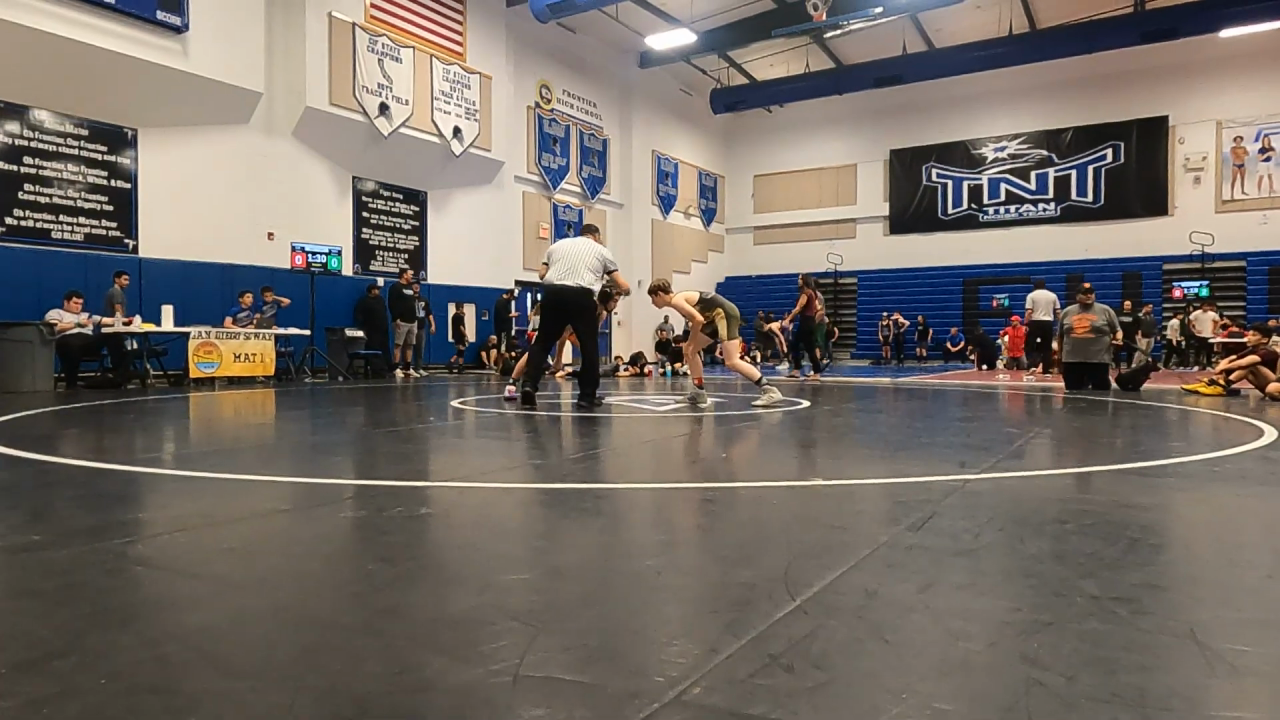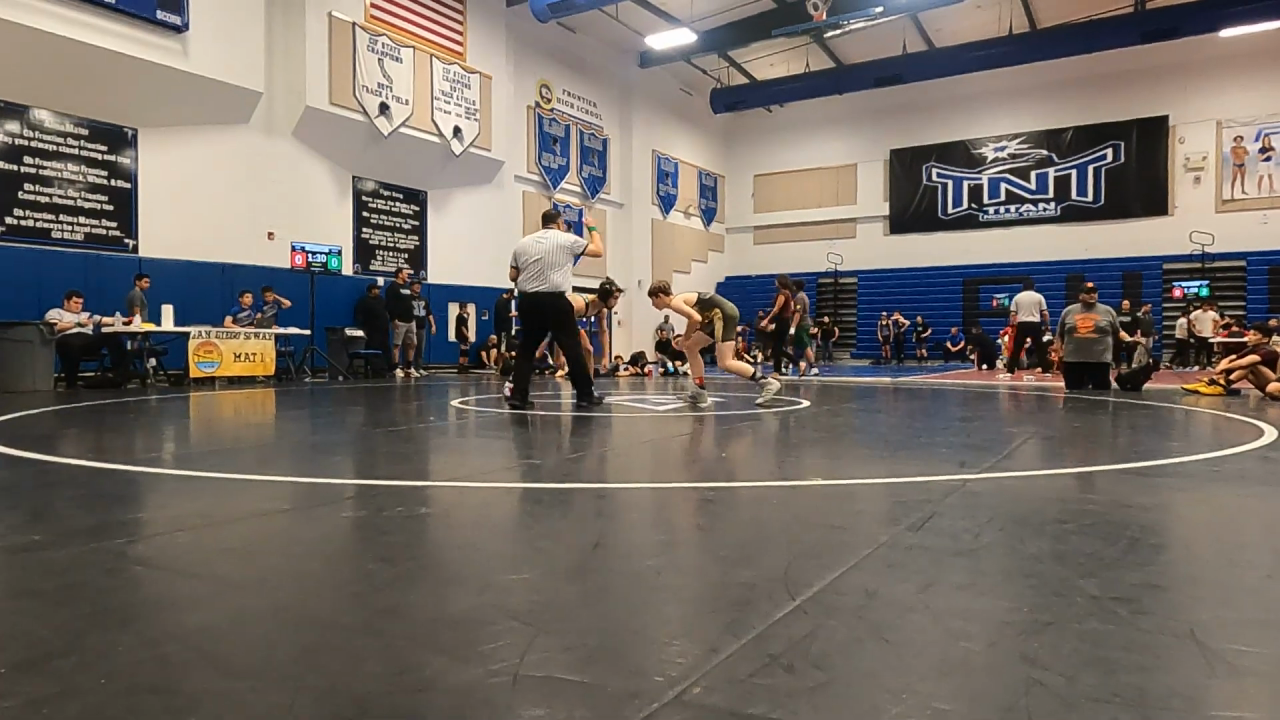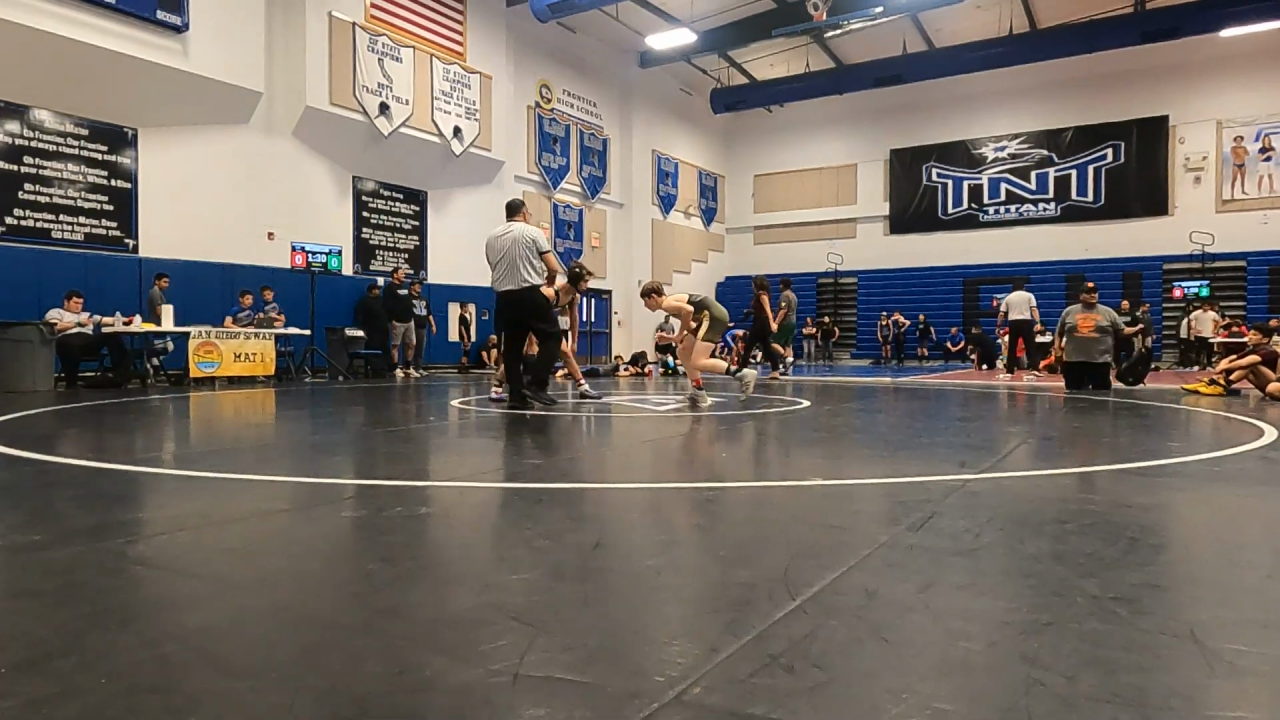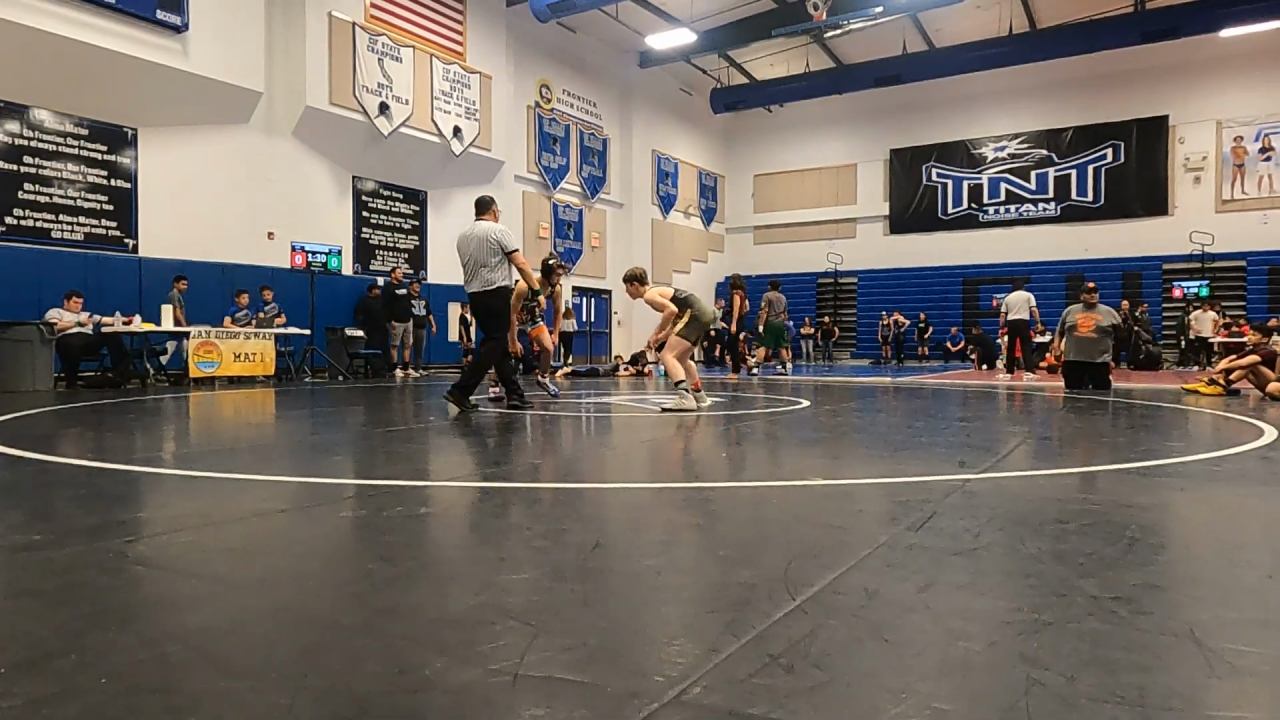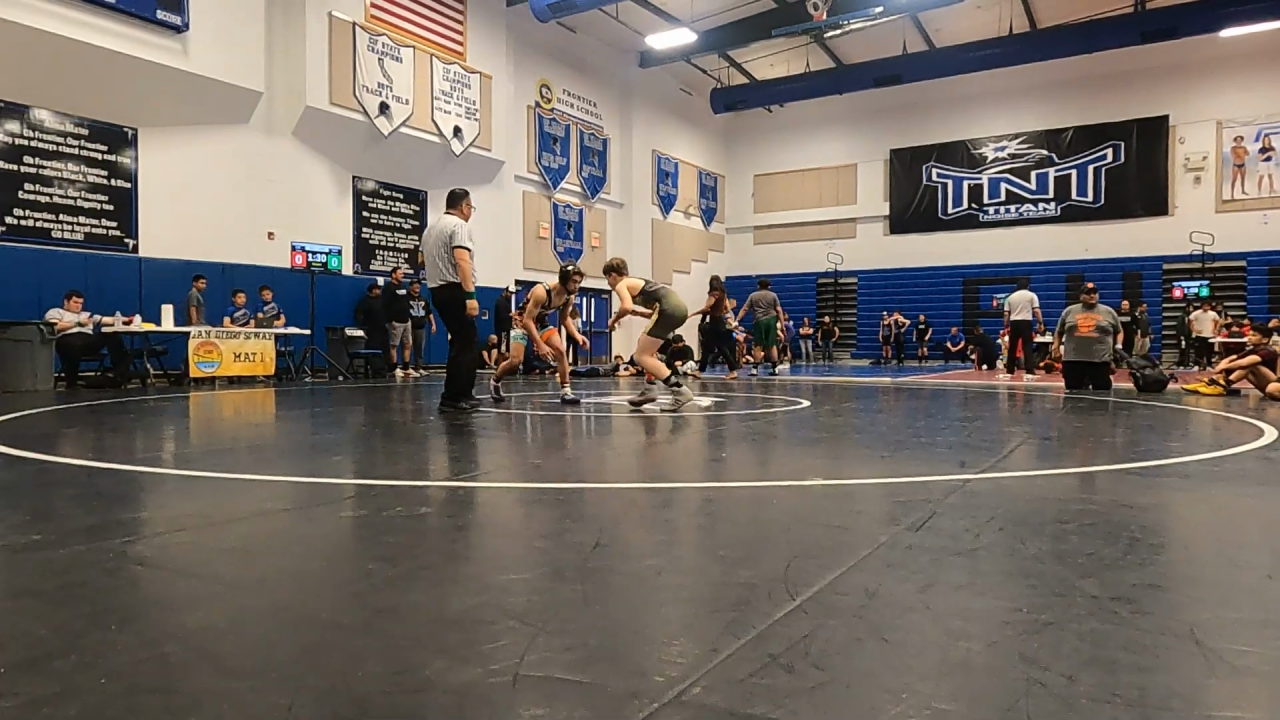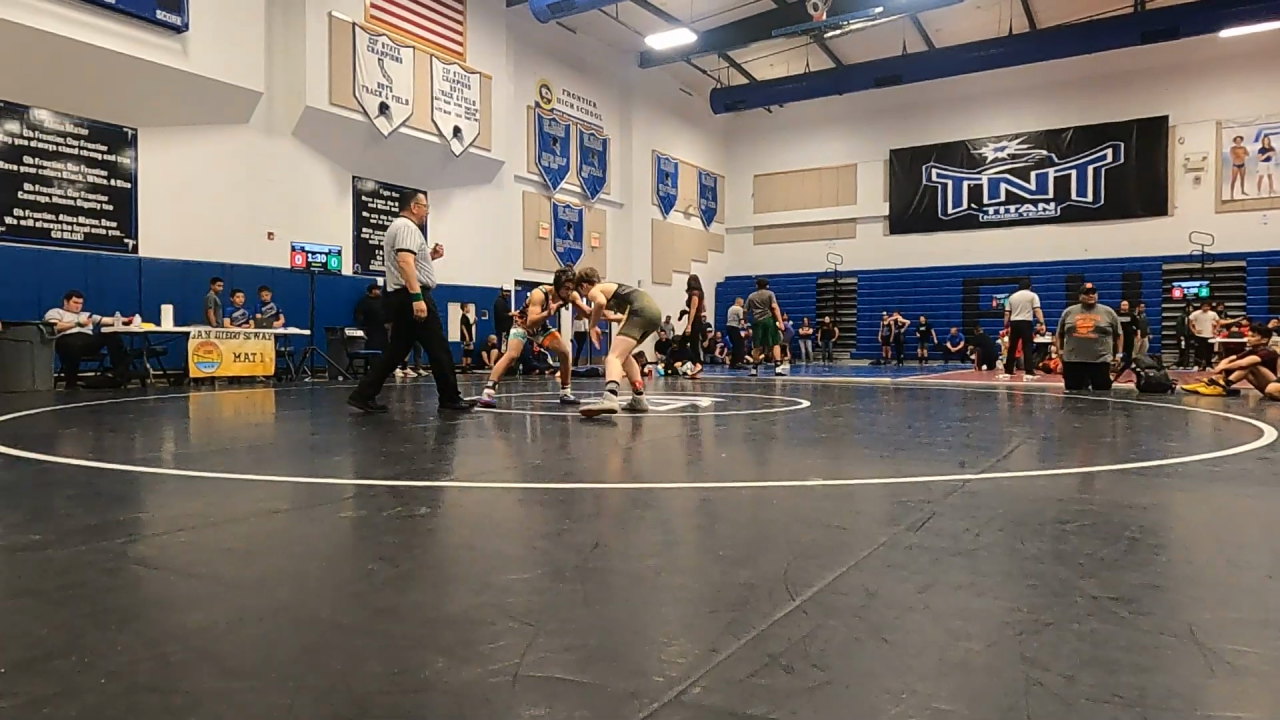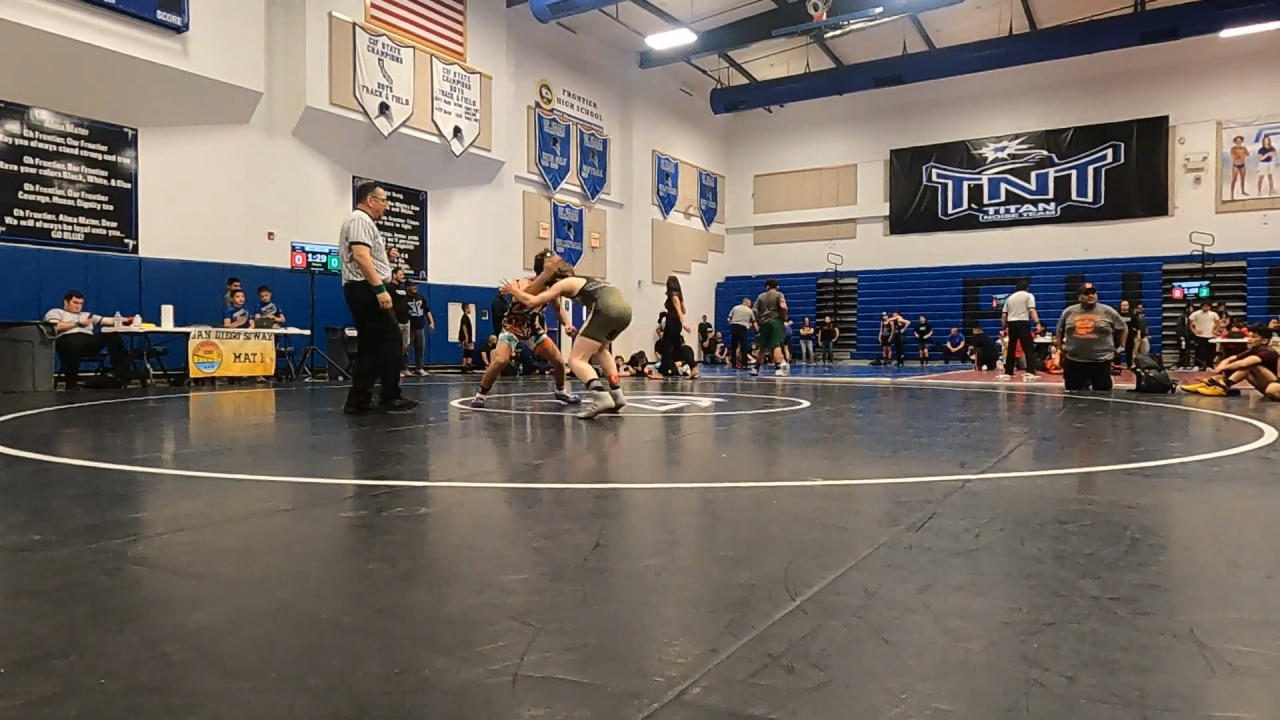
dt=0.3s
person 1, frame 1
left shoulder: (559, 245)
right shoulder: (602, 251)
left elbow: (542, 274)
right elbow: (622, 285)
right wrist: (626, 290)
left hip: (552, 293)
right hip: (581, 296)
left knee: (543, 342)
right knee: (589, 346)
left ankle: (529, 384)
right ankle: (587, 395)
person 1, frame 2
left shoulder: (523, 243)
right shoulder: (567, 239)
left elbow: (512, 277)
right elbow: (598, 251)
right wrist: (592, 229)
left hip: (528, 300)
right hip: (555, 300)
left knee: (527, 349)
right knee: (572, 347)
left ankle: (518, 395)
right ankle: (585, 395)
person 1, frame 3
left shoulder: (492, 237)
right shoulder: (532, 232)
right elbow: (553, 266)
right wrist: (550, 277)
left hip: (504, 298)
right hip: (530, 295)
left knee: (512, 348)
right knee: (551, 338)
left ankle: (517, 396)
right ankle: (536, 386)
person 1, frame 4
left shoulder: (463, 236)
right shoulder: (498, 230)
right elbow: (520, 263)
right wrist: (536, 290)
left hip: (476, 297)
right hip: (496, 296)
left knee: (500, 346)
right knee: (495, 346)
left ankle: (514, 395)
right ankle: (459, 392)
person 1, frame 5
left shoulder: (432, 228)
right shoulder: (459, 226)
left elbow: (426, 260)
right elbow: (462, 260)
right wrist: (471, 295)
left hip: (438, 291)
right hip: (454, 291)
left knee: (461, 342)
right knee: (465, 344)
left ankle: (463, 394)
right ankle: (454, 399)
person 1, frame 6
left shoulder: (397, 228)
right shoulder: (407, 228)
right elbow: (405, 264)
left wrist: (429, 257)
right wrist: (418, 298)
left hip: (398, 298)
right hip: (411, 298)
left knee: (397, 350)
right knee: (438, 348)
left ankle: (363, 395)
right ankle: (451, 400)
person 1, frame 7
left shoulder: (360, 221)
right shoulder: (360, 220)
right elbow: (361, 256)
left wrist: (385, 257)
right wrist: (380, 288)
left hip: (361, 292)
right hip: (365, 291)
left knee: (370, 347)
right knee: (389, 341)
left ankle: (359, 400)
right ankle: (390, 396)
